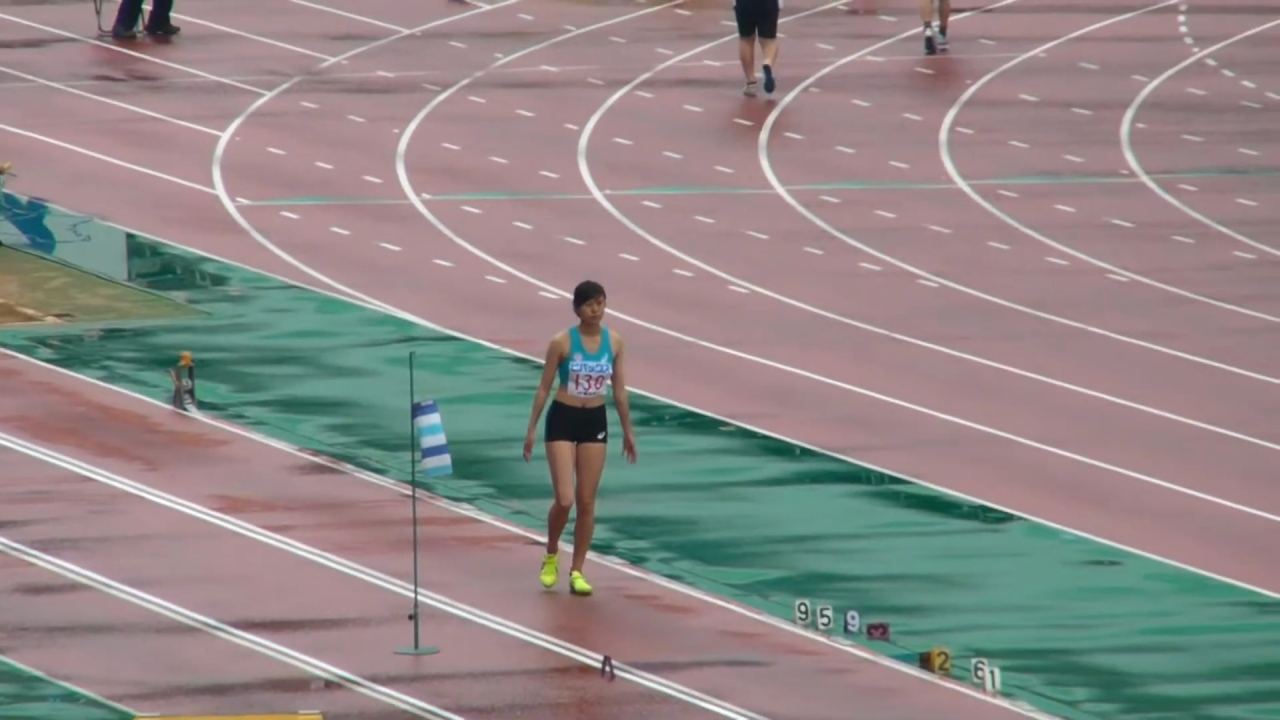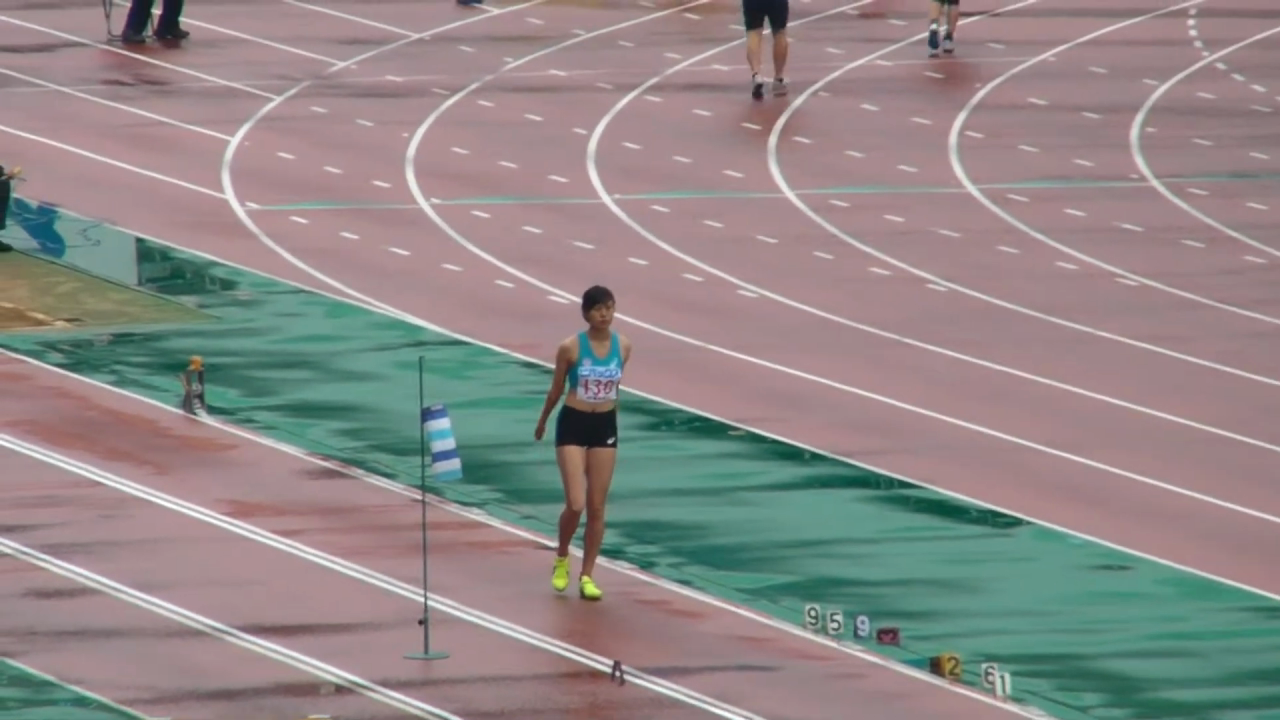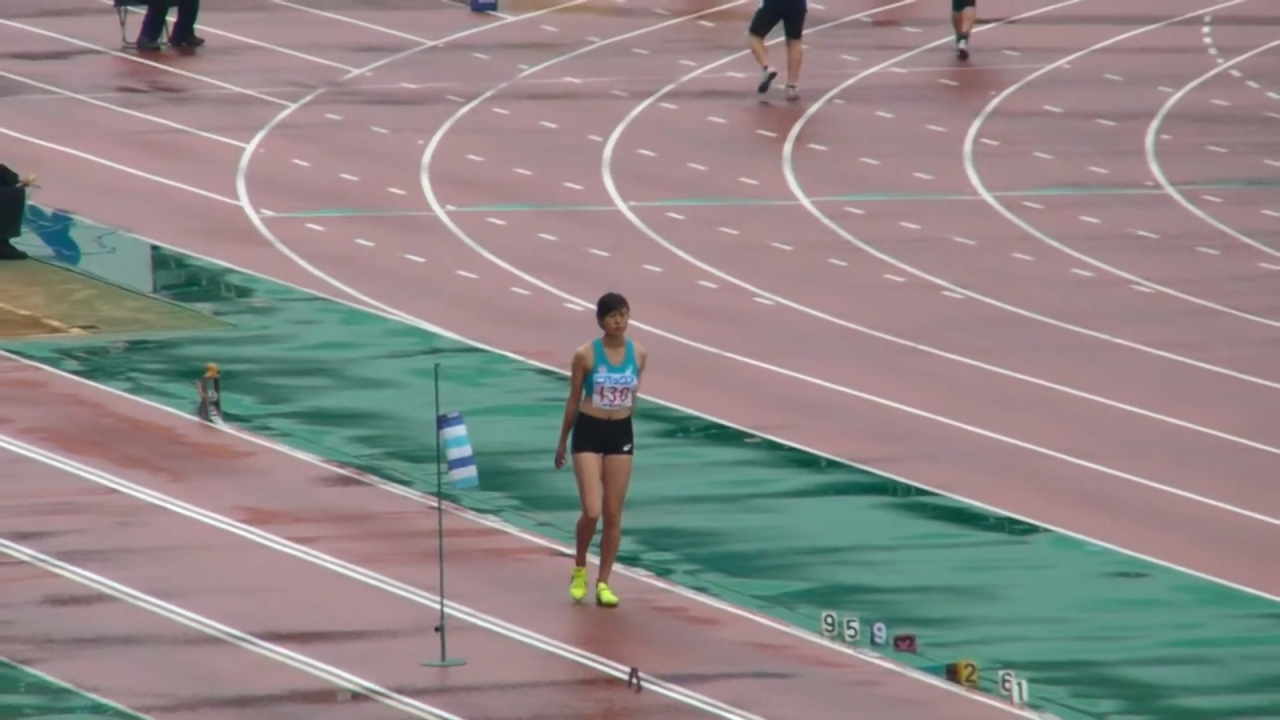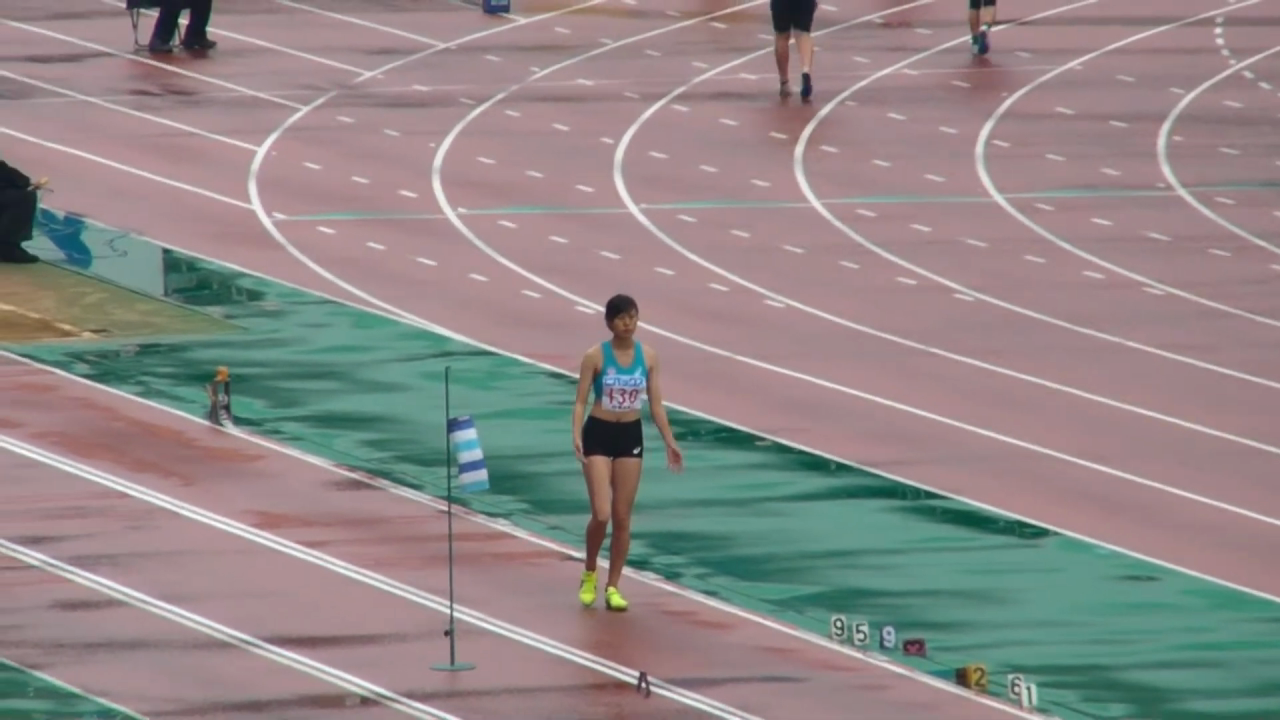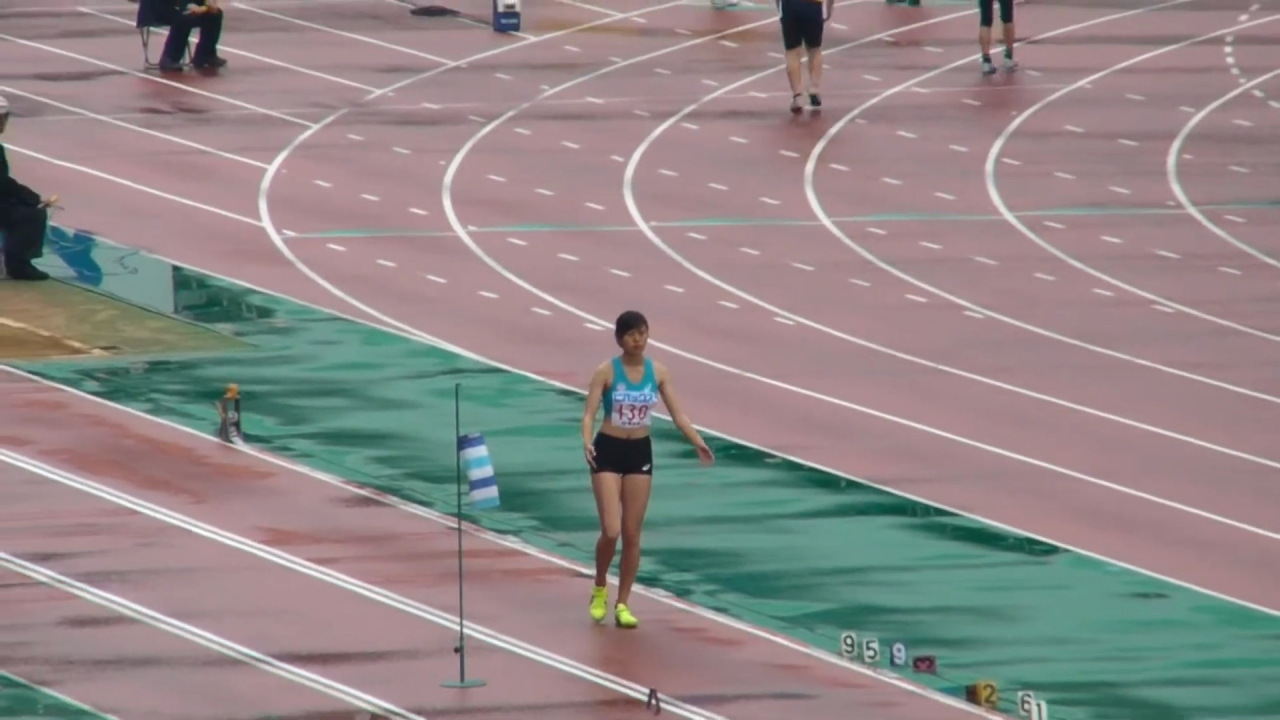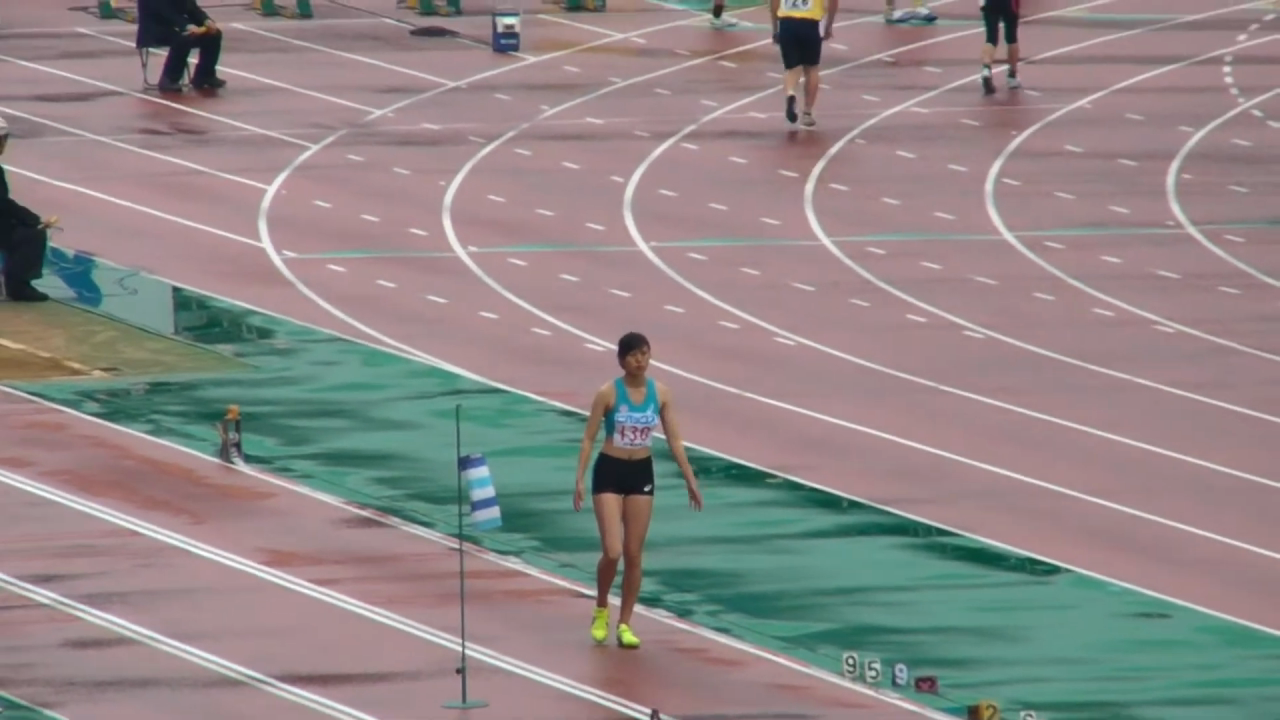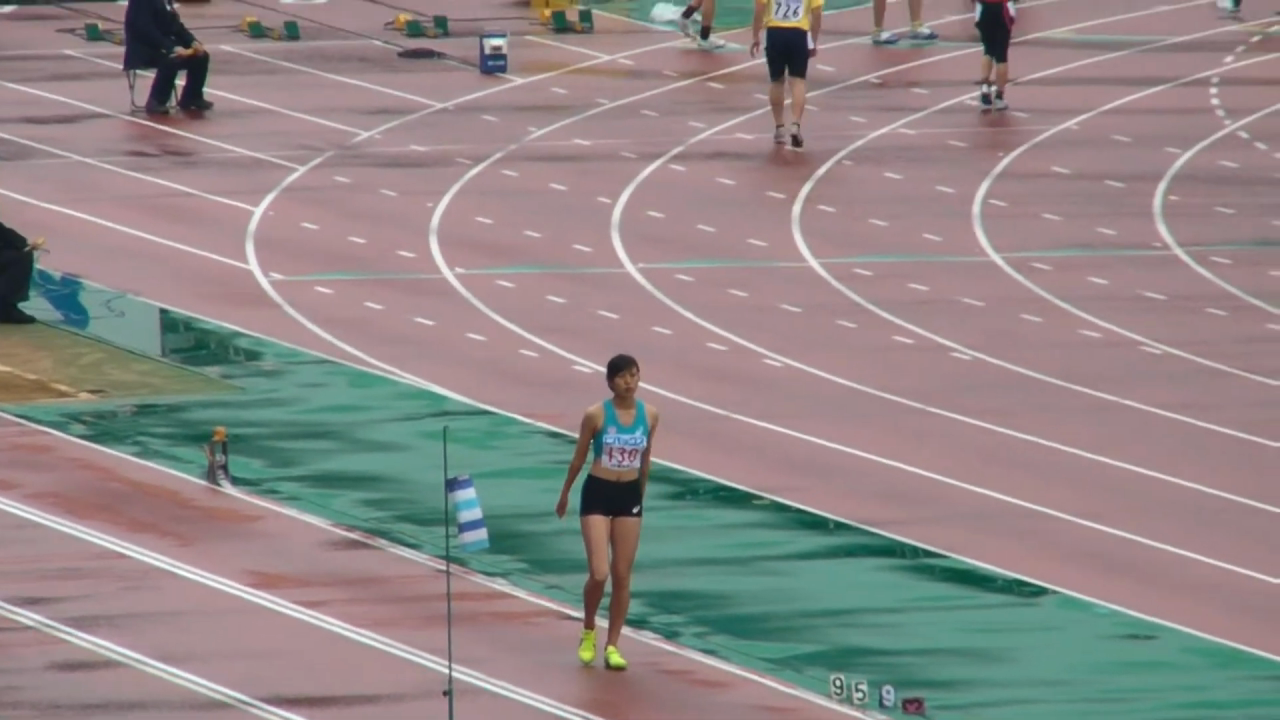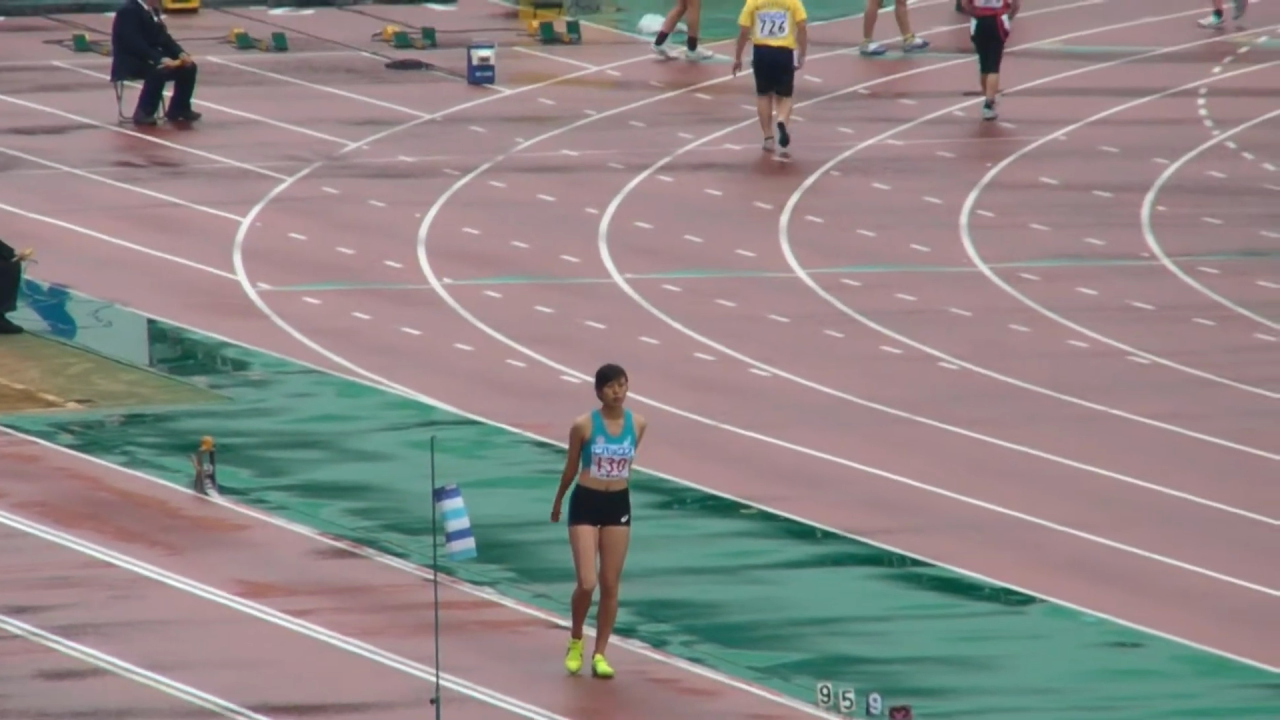
dt=0.2s
person 1, frame 1
left shoulder: (615, 342)
right shoulder: (561, 342)
left elbow: (619, 388)
right elbow: (544, 387)
left wrist: (628, 431)
right wrist: (531, 429)
left hip: (595, 421)
right hip: (562, 419)
left knee: (587, 501)
right knee: (564, 500)
left ankle: (577, 571)
right ankle: (550, 557)
person 1, frame 2
left shoulder: (623, 346)
right shoulder: (570, 347)
right elbow: (557, 389)
right wrist: (542, 421)
left hip: (605, 425)
right hip: (573, 423)
left knee: (597, 506)
right knee: (575, 504)
left ankle: (587, 575)
right ankle: (562, 559)
person 1, frame 3
left shoulder: (639, 353)
right shoulder: (585, 354)
right elbow: (574, 400)
right wrist: (562, 442)
left hip: (621, 432)
right hip: (588, 431)
left knee: (613, 514)
right knee: (592, 511)
left ankle: (603, 582)
right ankle: (579, 569)
person 1, frame 4
left shoulder: (647, 356)
right shoulder: (594, 356)
left elbow: (655, 403)
right elbow: (580, 401)
left wrist: (670, 442)
right wrist: (576, 436)
left hip: (631, 435)
right hip: (599, 434)
left knee: (623, 517)
right knee: (601, 514)
left ankle: (613, 586)
right ankle: (589, 574)
person 1, frame 5
left shoulder: (658, 372)
right shoulder: (605, 371)
left elbow: (677, 413)
right elbow: (589, 414)
left wrist: (698, 442)
right wrist: (587, 442)
left hip: (640, 451)
right hip: (609, 450)
left knee: (632, 534)
right knee: (611, 531)
left ankle: (622, 603)
right ankle: (599, 590)
person 1, frame 6
left shoulder: (661, 393)
right shoulder: (608, 393)
left elbow: (673, 439)
right elbow: (589, 437)
left wrist: (690, 479)
right wrist: (580, 478)
left hip: (642, 472)
right hip: (610, 471)
left knee: (634, 554)
right knee: (612, 552)
left ankle: (624, 623)
right ankle: (600, 612)
person 1, frame 7
left shoulder: (650, 414)
right shoulder: (595, 414)
right elbow: (579, 457)
left wrist: (641, 492)
right wrist: (564, 494)
left hip: (630, 494)
right hip: (598, 492)
left knee: (622, 576)
right knee: (599, 574)
left ankle: (612, 645)
right ankle: (588, 633)
person 1, frame 8
left shoulder: (638, 424)
right shoulder: (583, 425)
right elbow: (571, 467)
right wrist: (558, 500)
left hip: (618, 503)
right hip: (585, 502)
left knee: (611, 585)
right knee: (587, 583)
left ankle: (600, 654)
right ankle: (575, 641)
